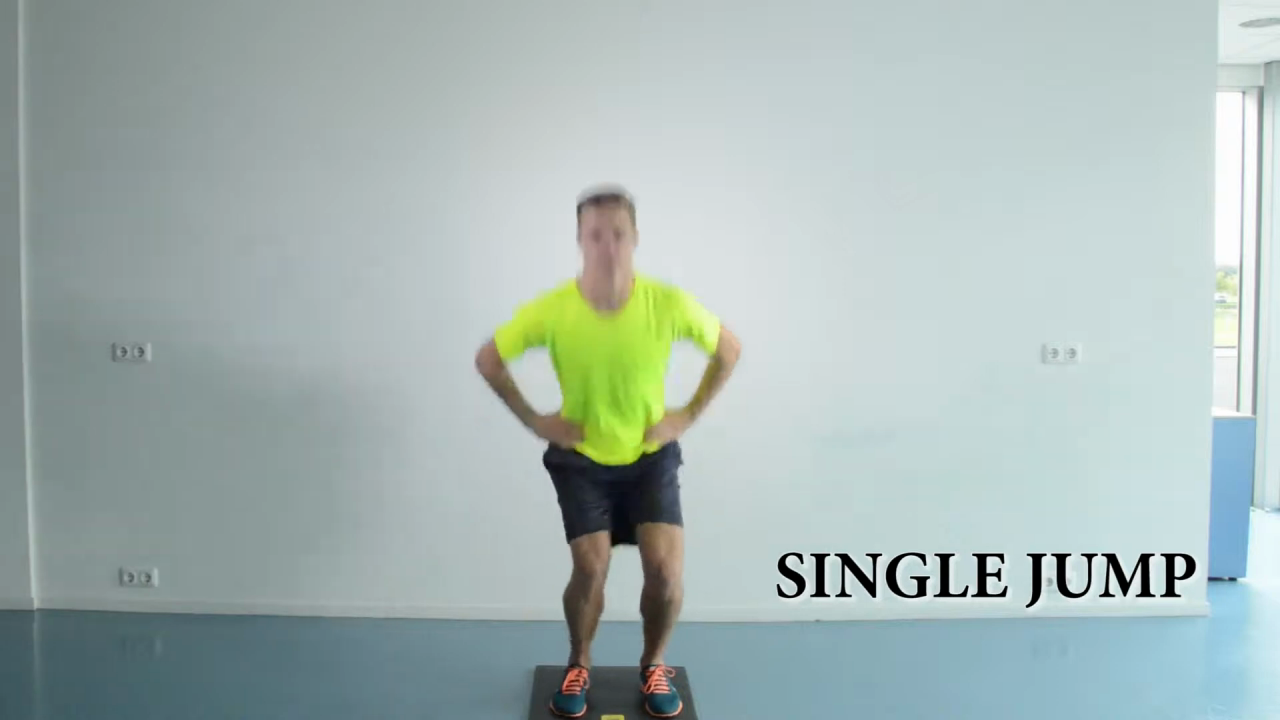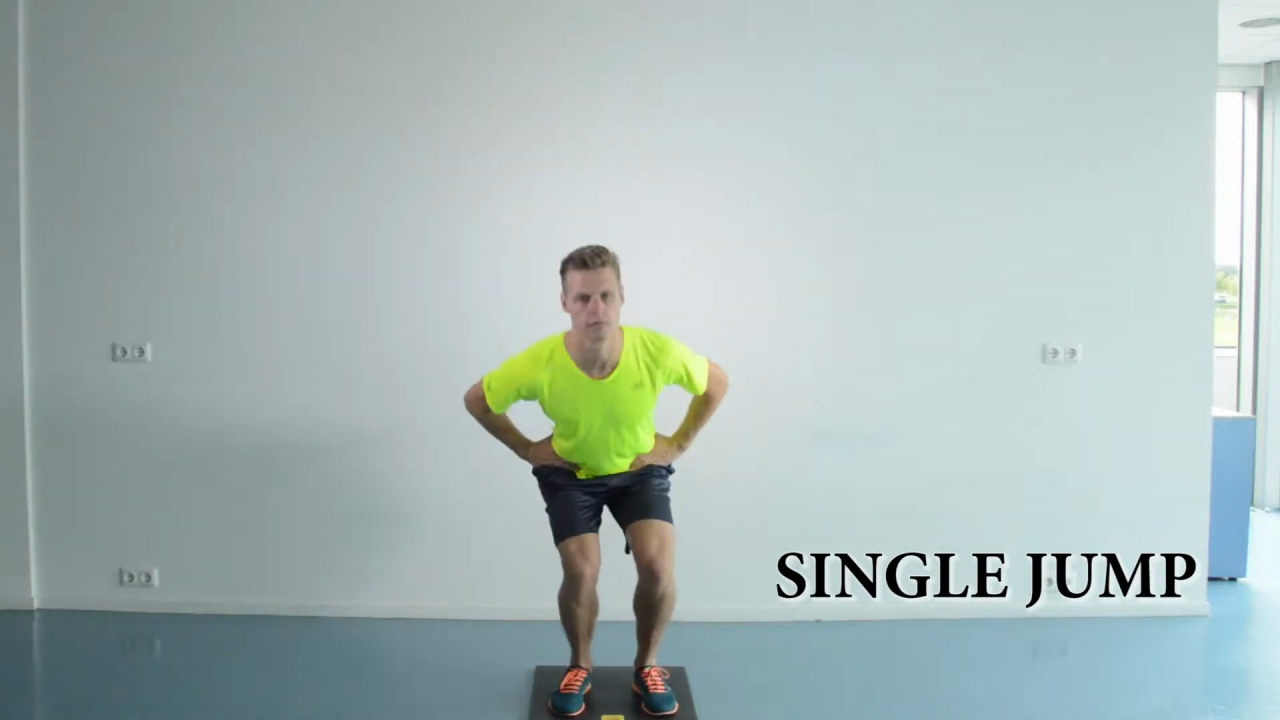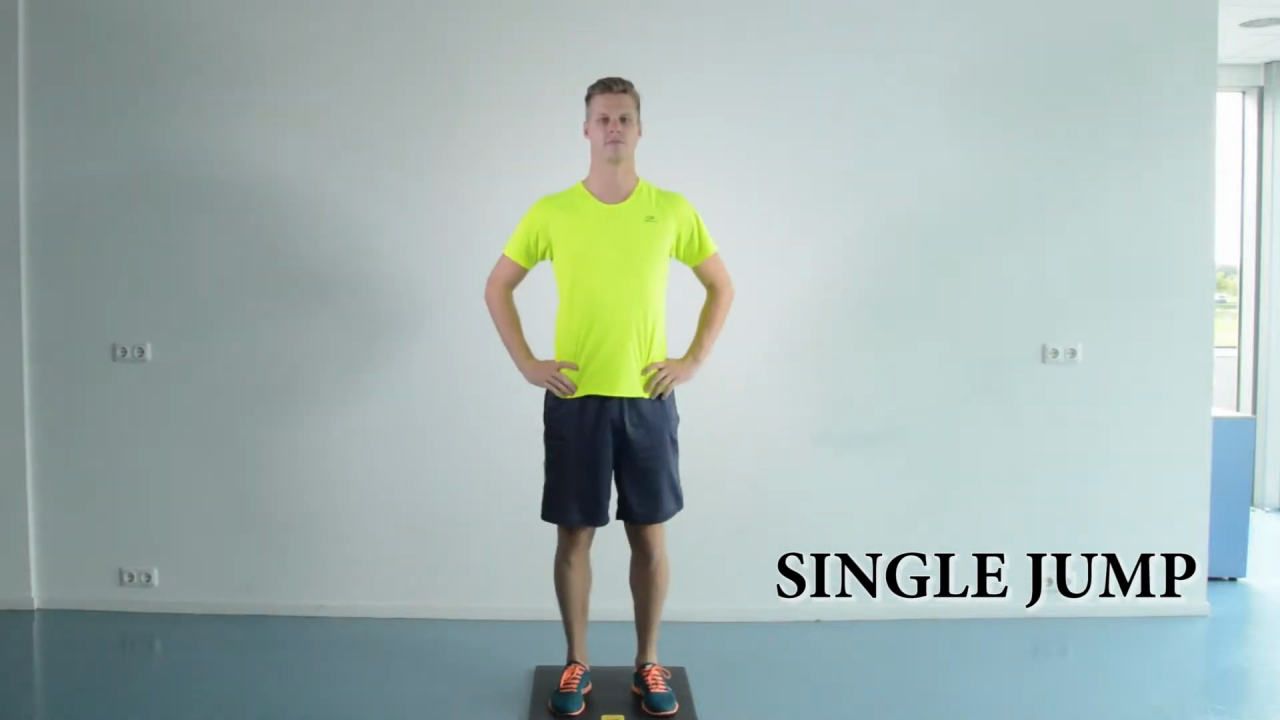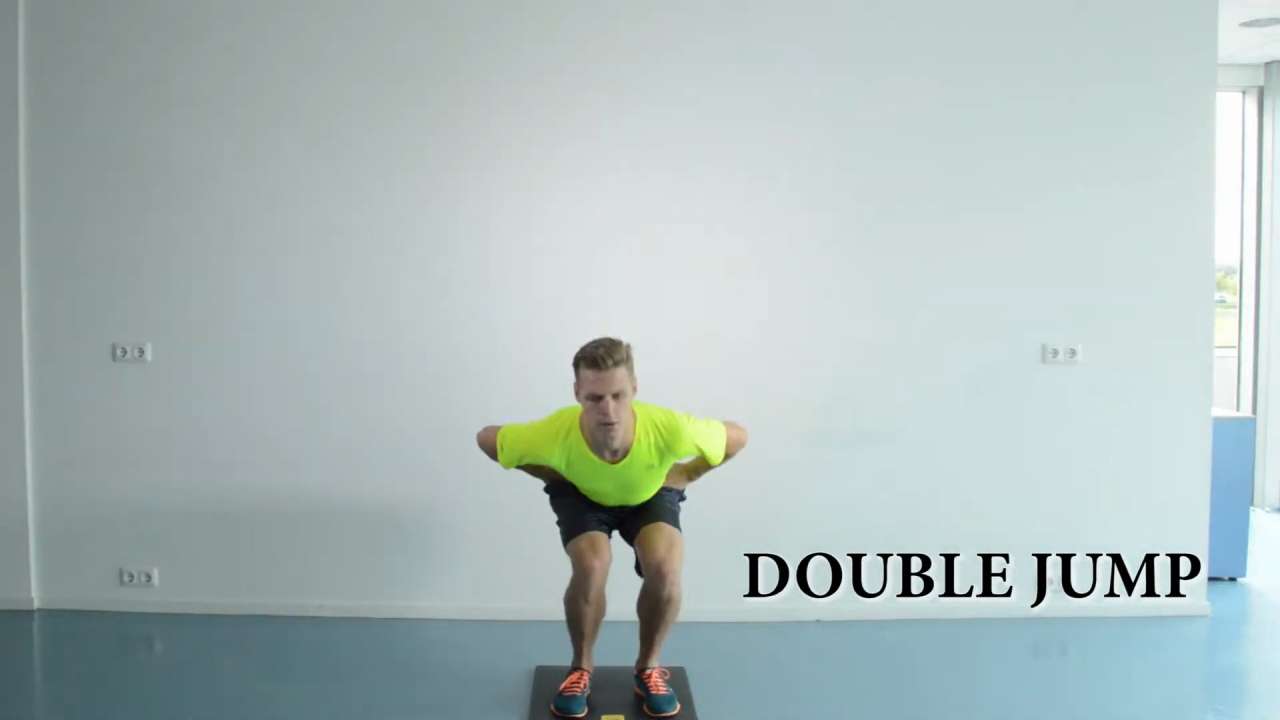
dt=1s
person 1, frame 1
left shoulder: (669, 304)
right shoulder: (549, 310)
left elbow: (729, 348)
right elbow: (488, 359)
left wrist: (689, 415)
right wrist: (533, 420)
left hip: (650, 454)
right hip: (579, 457)
left knee: (665, 565)
right knee: (591, 566)
left ankle: (654, 666)
right ankle: (578, 666)
person 1, frame 2
left shoulder: (659, 352)
right shoulder: (536, 365)
left elbow: (717, 383)
right elbow: (476, 401)
left wrist: (679, 443)
right wrist: (526, 448)
left hip: (638, 471)
right hip: (569, 474)
left knee: (658, 565)
right knee: (581, 570)
left ankle: (647, 665)
right ankle: (579, 665)
person 1, frame 3
left shoulder: (672, 210)
right shoulder: (551, 212)
left elbow: (721, 286)
right elbow: (498, 287)
left wrist: (694, 360)
right wrist: (526, 363)
left hip: (647, 400)
right hip: (575, 400)
left knee: (648, 538)
right knee: (575, 537)
left ankle: (648, 663)
right ankle: (577, 664)
person 1, frame 4
left shoulder: (669, 430)
right shoulder: (554, 436)
left elbow: (737, 436)
right elbow: (486, 437)
left wrist: (688, 474)
right wrist: (545, 473)
left hip: (650, 497)
right hip: (582, 497)
left knee: (664, 567)
right knee: (590, 565)
left ankle: (649, 667)
right ankle: (581, 667)
